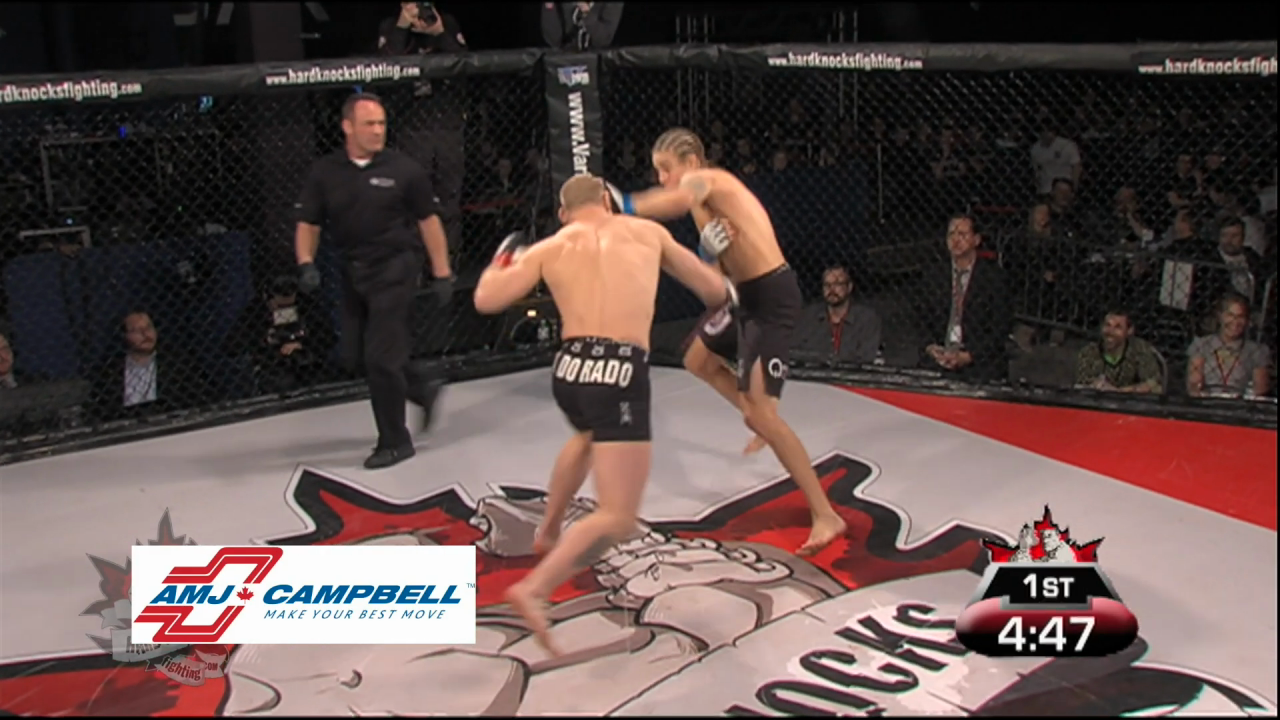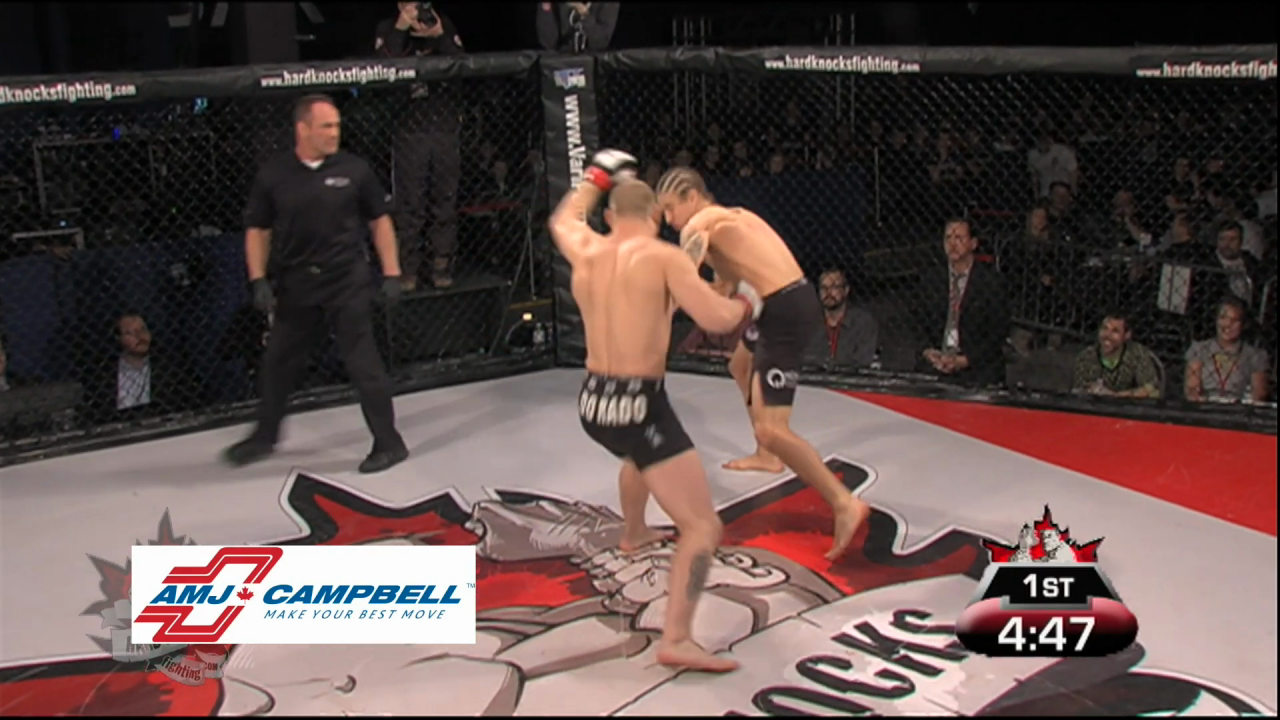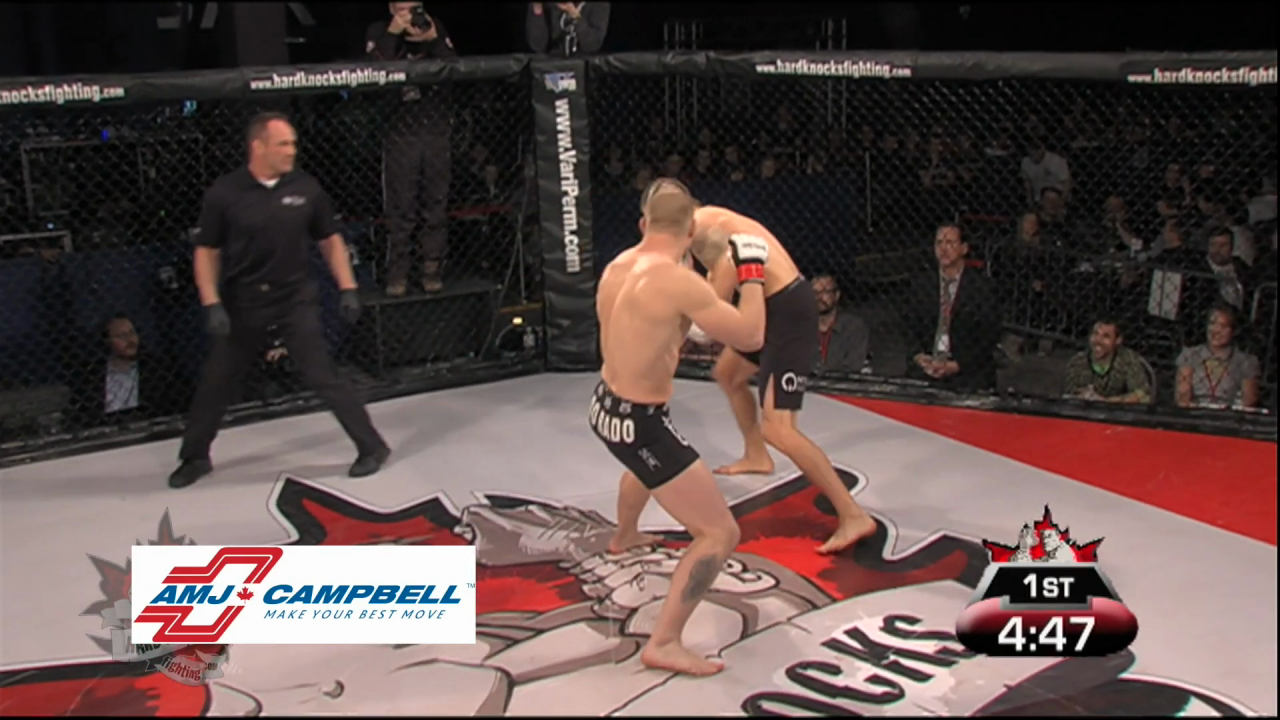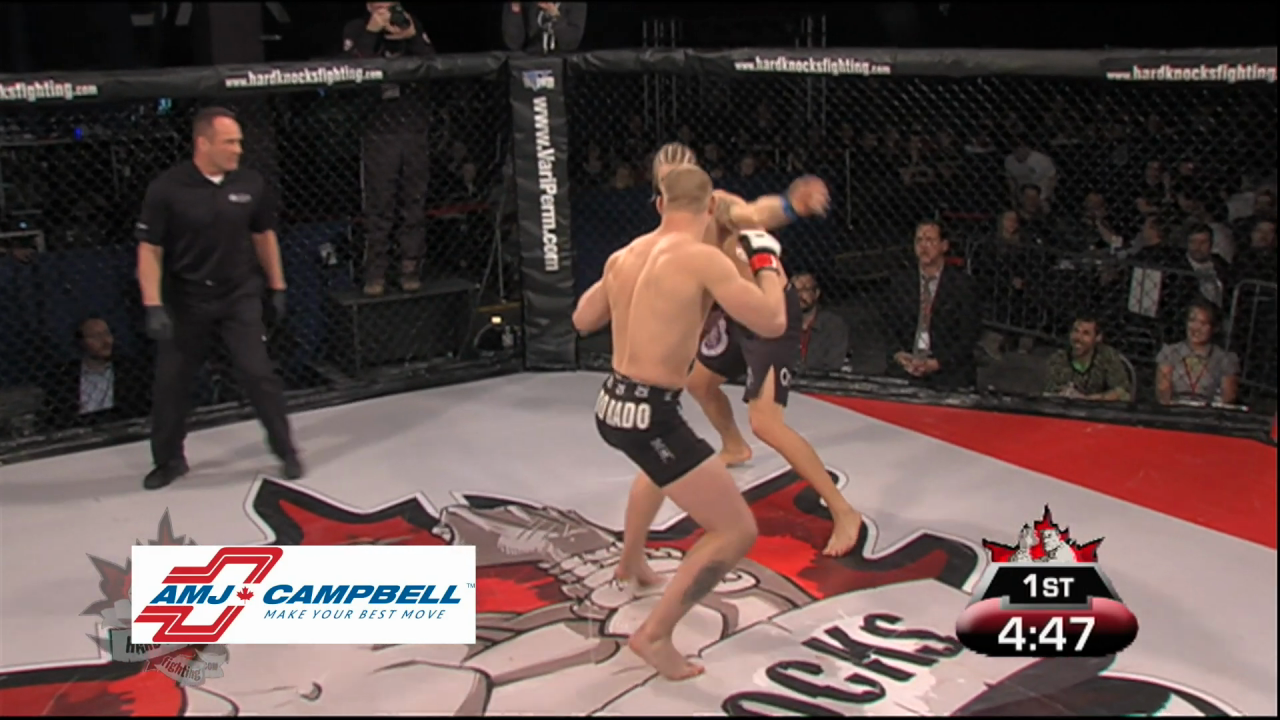
dt=0.5s
person 1, frame 1
left shoulder: (549, 249)
right shoulder: (647, 231)
left elbow: (486, 300)
right elbow: (707, 284)
left wrist: (503, 258)
right wrist: (722, 289)
left hip: (569, 371)
right hip: (620, 375)
left knee: (588, 436)
right knee: (616, 519)
left ankle: (549, 531)
right ankle: (533, 589)
person 1, frame 2
left shoulder: (585, 251)
right shoulder: (661, 256)
left elbow: (561, 219)
right elbow: (717, 319)
left wrist: (597, 174)
right wrist: (744, 304)
left hip: (591, 401)
right hip: (639, 405)
left knee: (636, 452)
right knee: (703, 528)
left ankle: (634, 531)
right ankle: (677, 639)
person 1, frame 3
left shoulder: (617, 267)
right shoulder: (677, 281)
right elbow: (750, 336)
right wrist: (751, 270)
left hip: (605, 408)
right hip: (638, 423)
left knee: (645, 461)
right knee: (720, 534)
left ankle: (624, 535)
right ankle: (664, 643)
person 1, frame 4
left shoulder: (624, 256)
right shoulder: (702, 258)
left elbow: (582, 320)
right elbow: (772, 323)
right wrist: (767, 260)
left hip: (611, 406)
right hip: (652, 416)
left knee: (655, 468)
right knee: (736, 532)
left ankle: (631, 561)
right ankle: (654, 636)
person 2, frame 1
left shoulder: (707, 181)
right shoulder: (704, 198)
left elbow: (673, 200)
left wrist: (624, 207)
right wrist: (710, 248)
left hip: (771, 298)
right hip: (748, 293)
left knee: (762, 412)
right knee: (699, 362)
left ankle: (824, 515)
right ankle: (762, 425)
person 2, frame 2
left shoulder: (698, 225)
right shoulder: (733, 216)
left hip: (785, 314)
right hip: (792, 303)
left knee: (769, 429)
right knee: (743, 367)
left ankle: (845, 504)
right ankle: (764, 456)
person 2, frame 3
left shoulder: (700, 224)
right shoulder: (716, 221)
left elbow: (728, 265)
right elbow: (720, 279)
left hip: (786, 311)
right hip: (777, 305)
left knee: (778, 430)
right knee: (725, 373)
left ankle: (853, 516)
right ankle: (756, 456)
person 2, frame 4
left shoulder: (718, 203)
left elbow: (756, 215)
left wrist: (791, 204)
right hip: (736, 313)
left knee: (765, 424)
right knee: (699, 384)
left ankle: (844, 514)
right ankle: (734, 448)
person 3, frame 1
left shoulder: (404, 169)
right shoulder: (325, 171)
left elbow: (428, 221)
right elbow: (308, 223)
left wrist: (442, 273)
right wrist: (307, 263)
left hip: (394, 272)
right hip: (353, 274)
left knee: (381, 358)
right knee: (354, 356)
left ankle: (395, 442)
right ankle: (420, 387)
person 3, frame 2
left shoulder: (356, 170)
right shoulder: (273, 175)
left elbow: (380, 222)
right elbow: (258, 231)
left wrist: (391, 274)
right wrist: (259, 280)
left hip: (348, 281)
right hip: (295, 284)
left knee: (363, 365)
right knee: (278, 364)
left ankle: (389, 444)
right ankle: (264, 436)
person 3, frame 3
left shoulder: (306, 188)
right shoulder: (224, 193)
left elbow: (330, 240)
right elbow: (206, 252)
left wrist: (348, 289)
right wrist: (212, 306)
left hip: (295, 299)
right hip: (242, 302)
left knee: (321, 375)
right knee: (217, 382)
left ankle: (372, 446)
right ankle: (195, 457)
person 3, frame 4
left shoulder: (252, 184)
right shoulder: (167, 188)
left elbow: (265, 236)
right elbow: (150, 249)
left wrist: (277, 287)
right wrist: (153, 305)
left hip: (240, 294)
right hip: (186, 299)
left knee: (257, 373)
right knee: (172, 381)
left ankle: (285, 450)
right ankle: (169, 459)
person 4, frame 1
left shoulder: (447, 22)
right shoulder: (390, 27)
left wrist: (440, 34)
right wrist: (401, 27)
left hip: (449, 122)
right hip: (413, 126)
left knee: (450, 195)
person 4, frame 2
left shoulder: (444, 24)
right shoulder: (387, 29)
left wrist: (439, 36)
right wrist: (400, 29)
left hip: (445, 125)
right hip: (409, 129)
left knee: (445, 201)
right knee: (410, 204)
left ankle: (442, 265)
right ankle: (408, 268)
person 4, frame 3
left shoulder: (435, 27)
right shoulder: (379, 32)
left wrist: (433, 40)
right wrist: (392, 34)
left hip: (436, 129)
right hip: (400, 132)
left knee: (436, 204)
right knee: (400, 207)
left ankle: (433, 269)
right ankle: (397, 273)
person 4, frame 4
left shoulder: (412, 24)
right shoulder: (356, 29)
left wrist: (412, 37)
right wrist: (371, 31)
left hip: (414, 126)
right hip: (378, 130)
left knee: (414, 203)
right knee: (379, 205)
left ankle: (411, 268)
right ankle: (375, 272)
